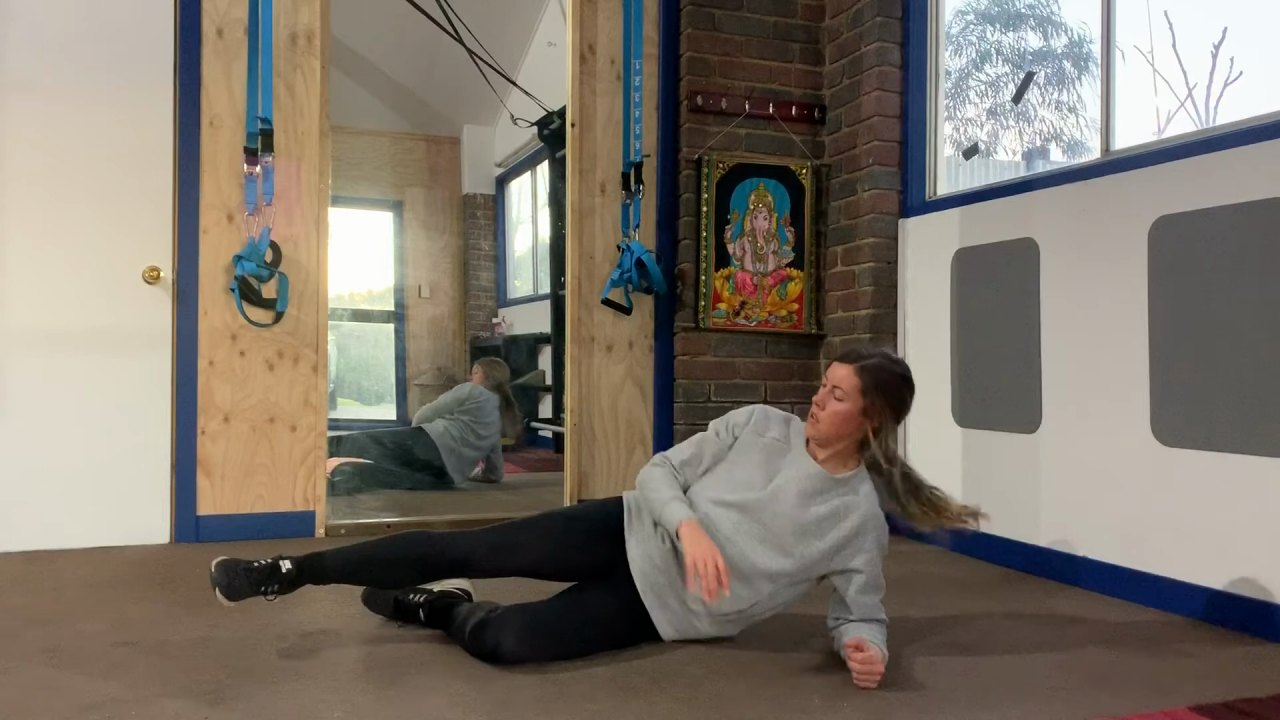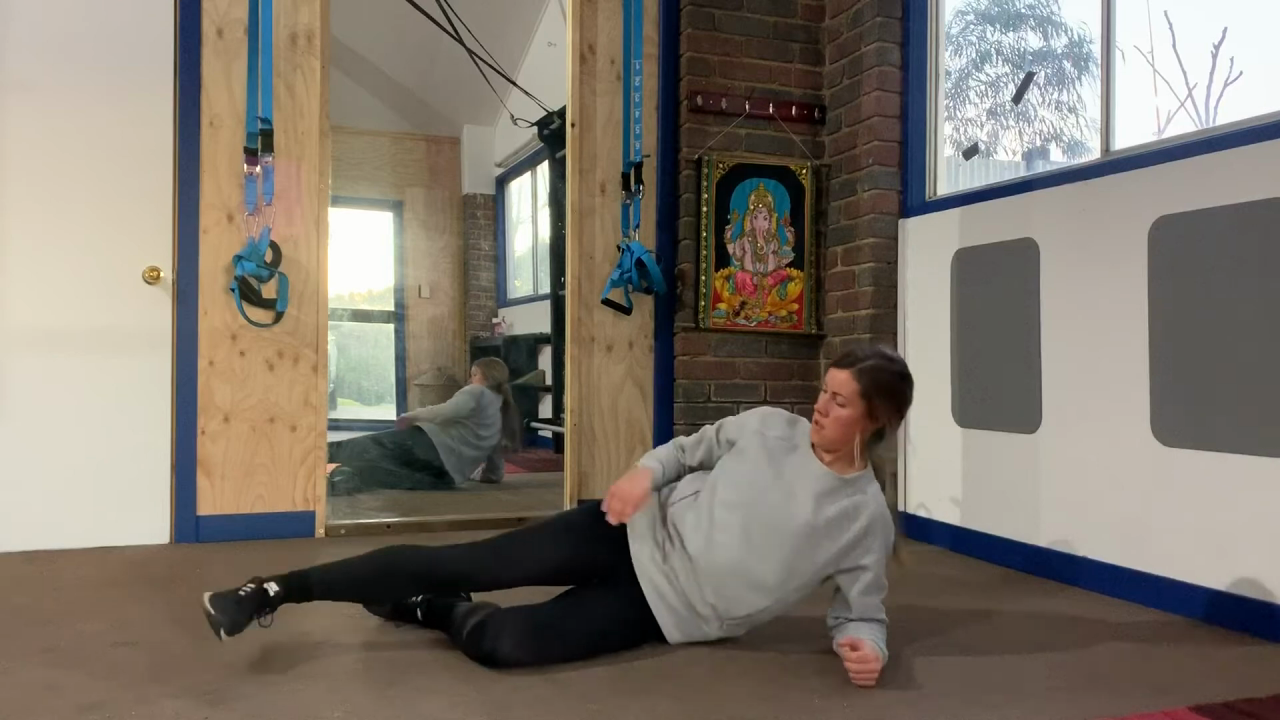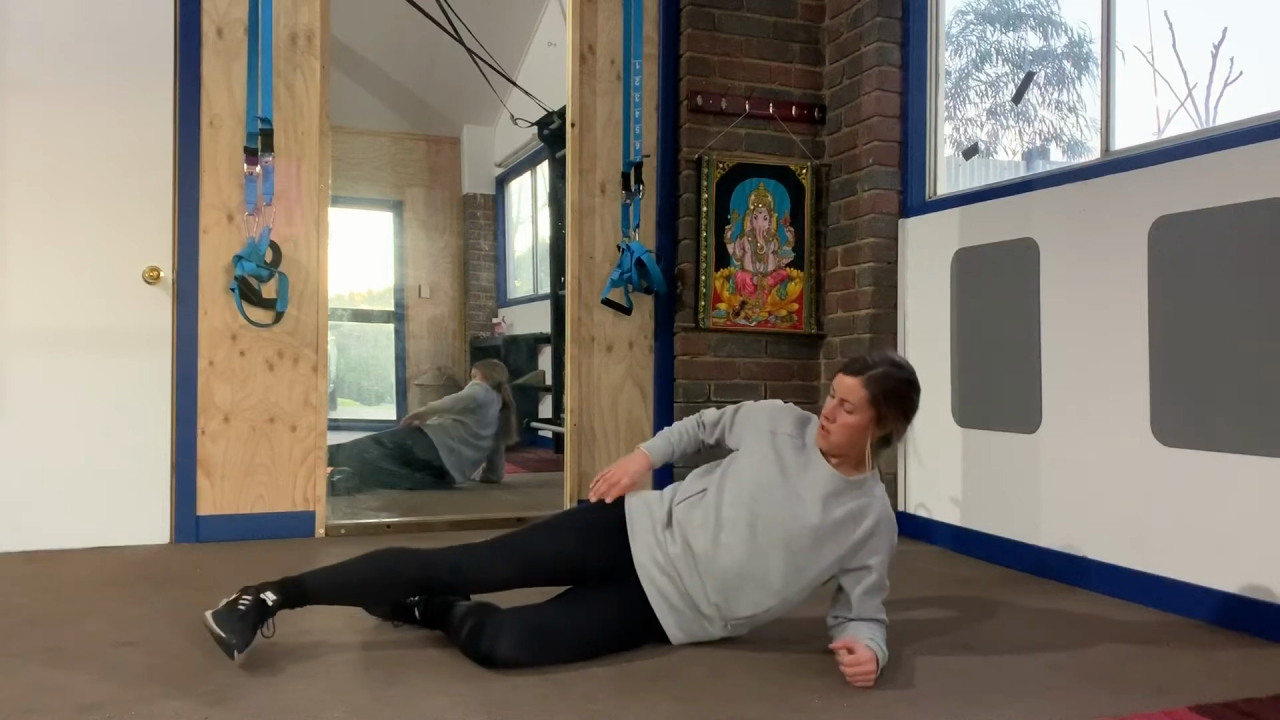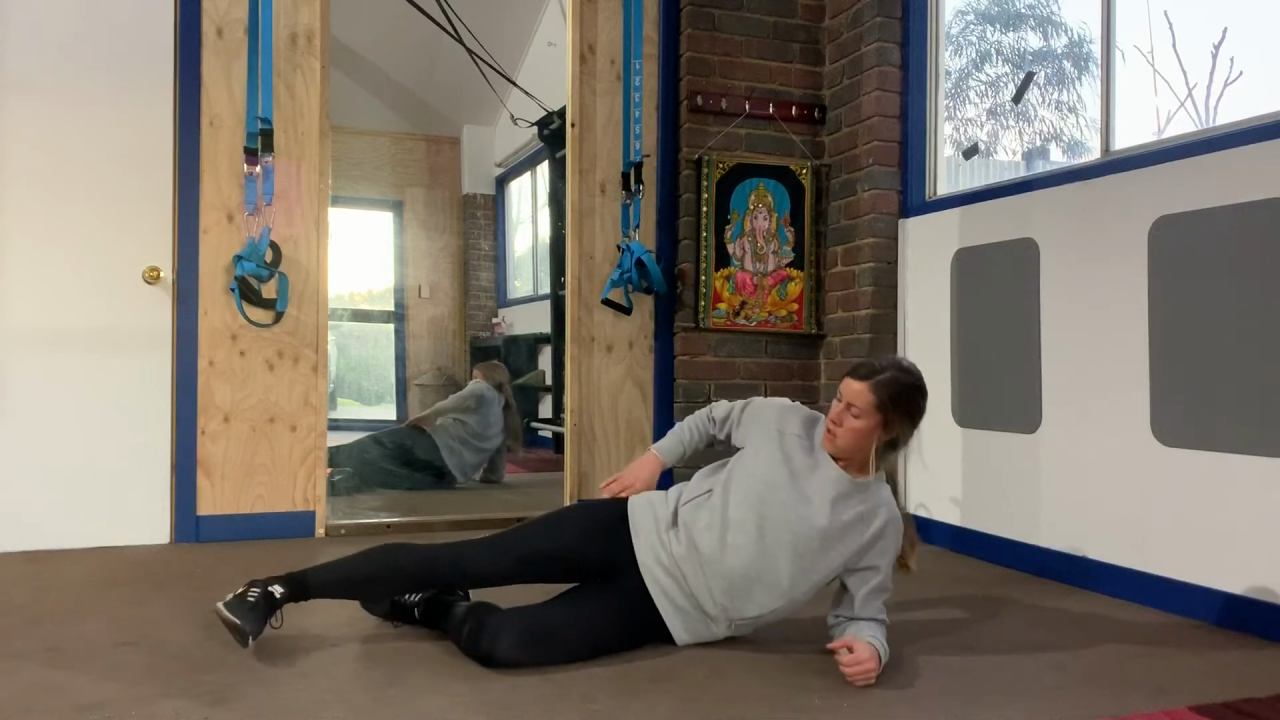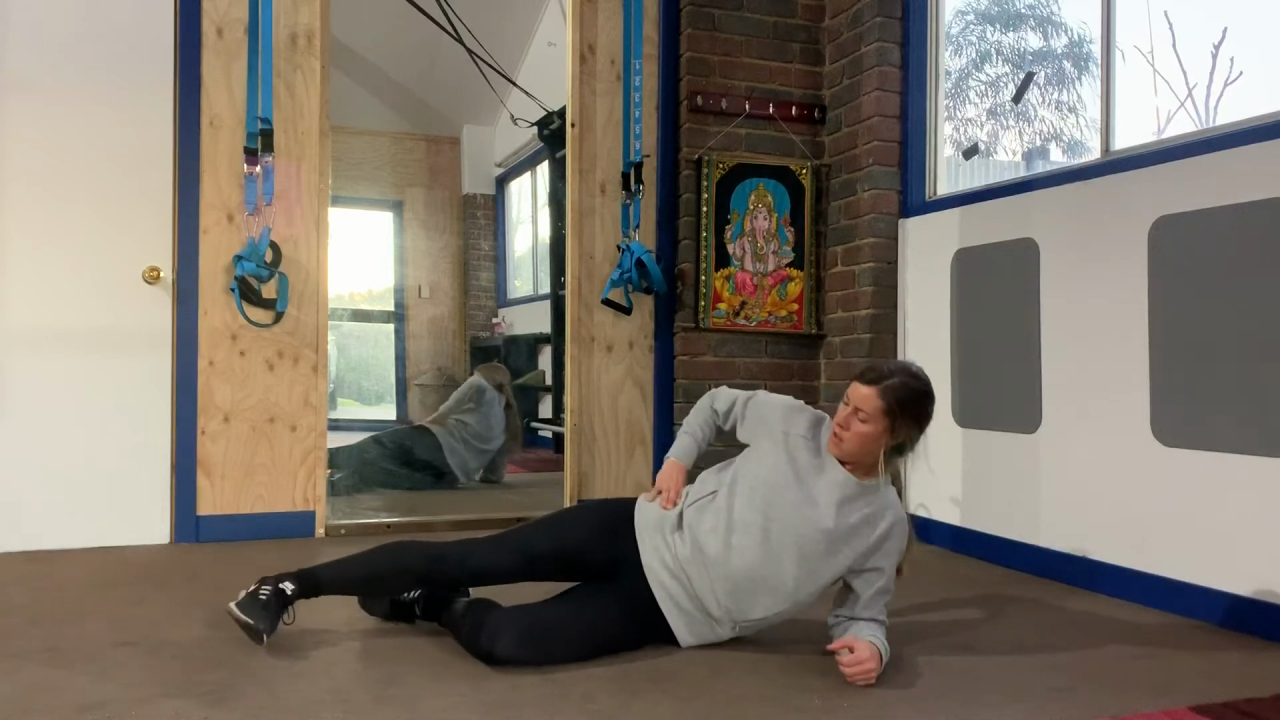
dt=0.3s
person 1, frame 1
left shoulder: (861, 518)
right shoulder: (759, 426)
left elbow: (859, 612)
right elbow: (659, 472)
left wrist: (867, 648)
right wrist: (689, 529)
left hip: (661, 607)
right hip: (634, 533)
left knee: (510, 639)
right knee: (467, 549)
left ankle: (441, 608)
right ankle: (290, 571)
person 1, frame 2
left shoulder: (865, 518)
right shoulder: (772, 428)
left elbow: (860, 612)
right elbow: (694, 447)
left wrist: (864, 648)
right wrist: (645, 472)
left hip: (666, 613)
right hip: (626, 538)
left knee: (505, 642)
right knee: (460, 563)
left ankle: (440, 615)
right ankle: (275, 588)
person 1, frame 3
left shoulder: (870, 520)
right shoulder: (780, 423)
left elbow: (860, 612)
right elbow: (707, 423)
left wrist: (866, 649)
right wrist: (644, 454)
left hip: (665, 613)
right hip: (636, 534)
left knee: (504, 643)
right knee: (459, 566)
left ankle: (438, 613)
right ankle: (273, 598)
person 1, frame 4
left shoulder: (875, 521)
right shoulder: (789, 423)
left elbow: (861, 610)
right elbow: (717, 416)
left wrist: (867, 647)
right wrist: (656, 454)
left hip: (669, 610)
right hip: (641, 532)
left knee: (505, 643)
right knee: (463, 558)
left ankle: (436, 609)
right ankle: (282, 588)
person 1, frame 5
left shoulder: (881, 523)
right shoulder: (794, 423)
left elbow: (862, 612)
right elbow: (718, 403)
left wrist: (869, 646)
right wrist: (677, 460)
left hip: (670, 611)
right hip: (643, 534)
left knee: (505, 640)
right knee: (469, 558)
left ankle: (434, 605)
right ankle: (290, 586)
person 2, frame 1
left shoulder: (471, 390)
right shoulder: (500, 421)
left elbow: (426, 414)
right elbow: (494, 474)
left wrist: (413, 434)
right wrist: (470, 473)
left hip: (430, 441)
right hip: (445, 473)
left knee: (356, 444)
right ankle: (351, 476)
person 2, frame 2
left shoulder: (479, 392)
right shoulder: (501, 423)
left elbow: (449, 412)
right elbow: (495, 474)
left wrist: (413, 416)
right wrist: (474, 472)
left hip: (429, 441)
right hip: (445, 474)
left knee: (361, 449)
right ankle: (350, 478)
person 2, frame 3
left shoulder: (482, 390)
right shoulder: (502, 422)
left elbow: (471, 397)
right elbow: (495, 474)
left wrist: (425, 411)
right wrist: (474, 471)
left hip: (429, 441)
right hip: (445, 474)
left knee: (360, 451)
right ankle: (350, 478)
person 2, frame 4
left shoulder: (485, 391)
right shoulder: (503, 427)
left elbow: (476, 392)
right elbow: (495, 475)
left wrist: (433, 412)
right wrist: (474, 471)
left hip: (430, 439)
right hip: (445, 473)
left knee: (361, 451)
right ankle: (350, 479)
person 2, frame 5
left shoulder: (486, 395)
right shoulder: (504, 429)
left elbow: (477, 384)
right elbow: (495, 475)
left wrist: (441, 414)
right wrist: (473, 471)
left hip: (431, 441)
right hip: (446, 474)
left knee: (363, 452)
